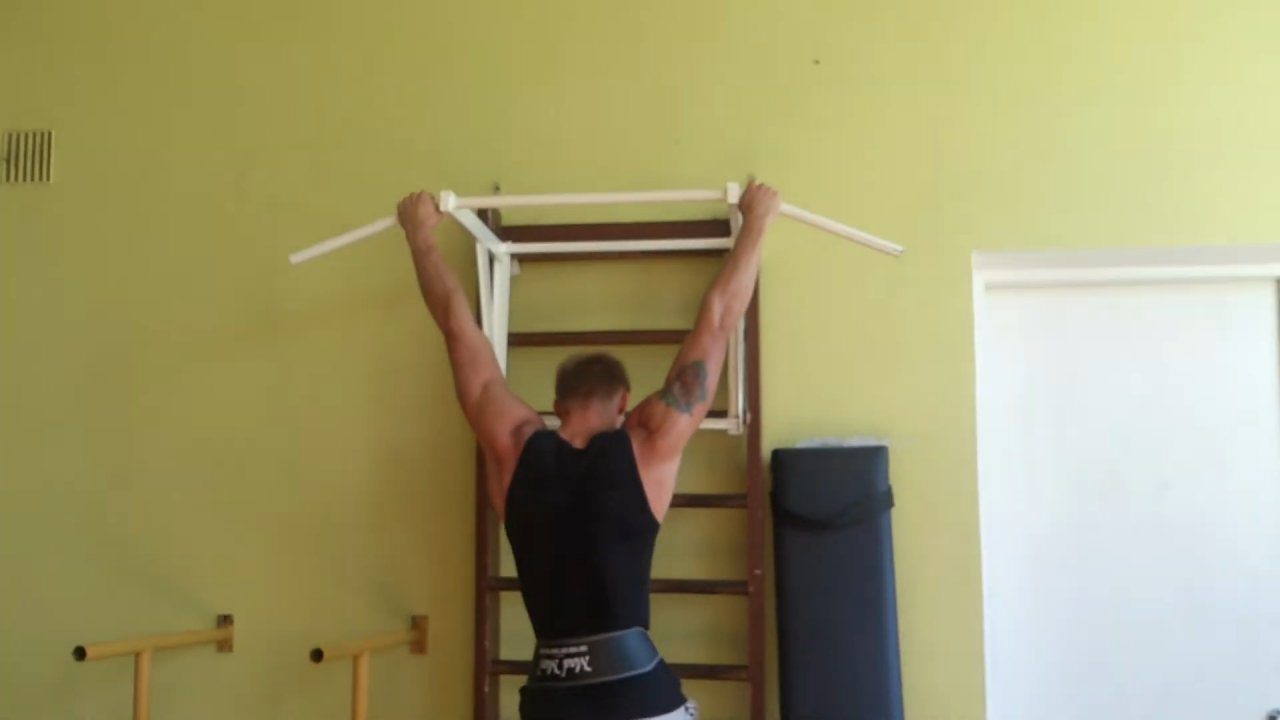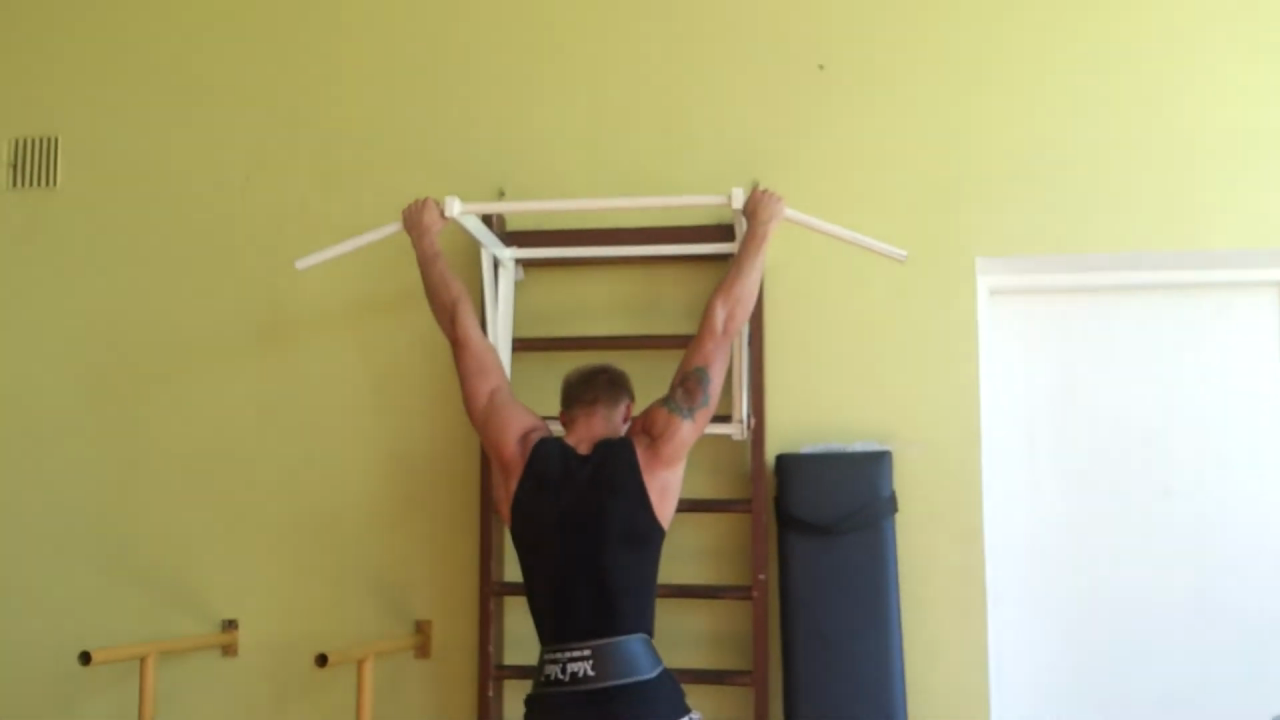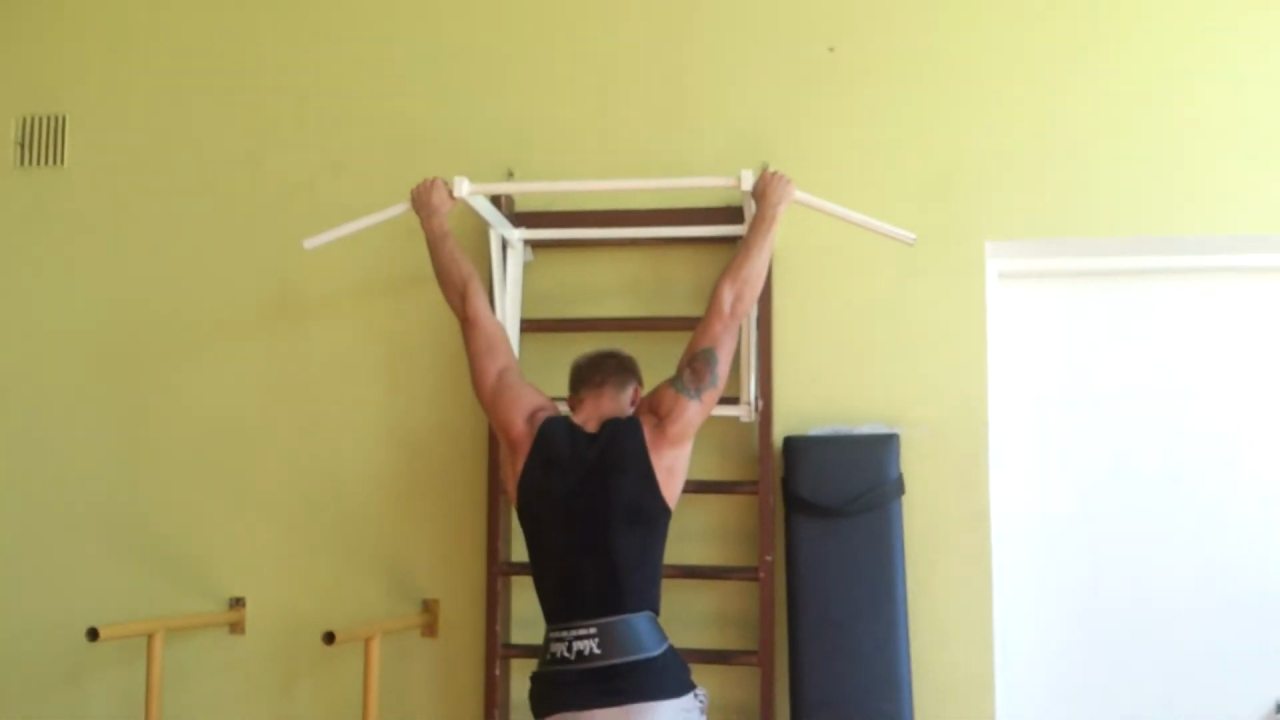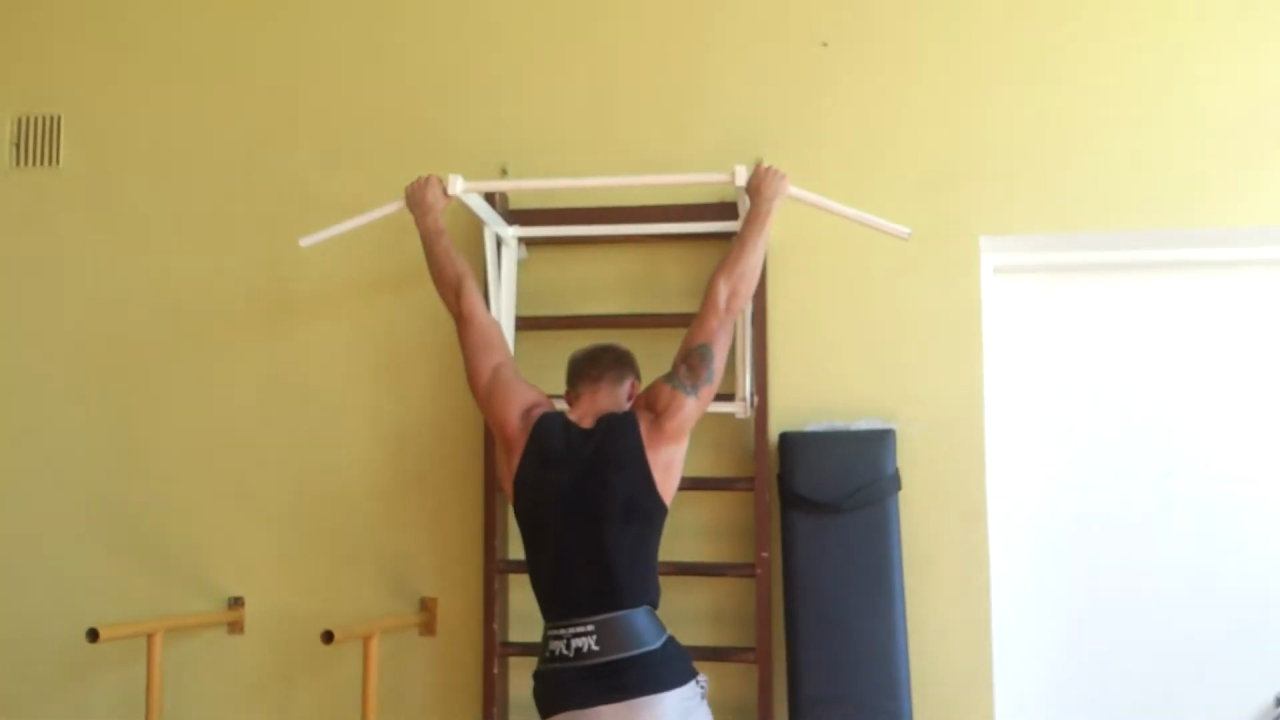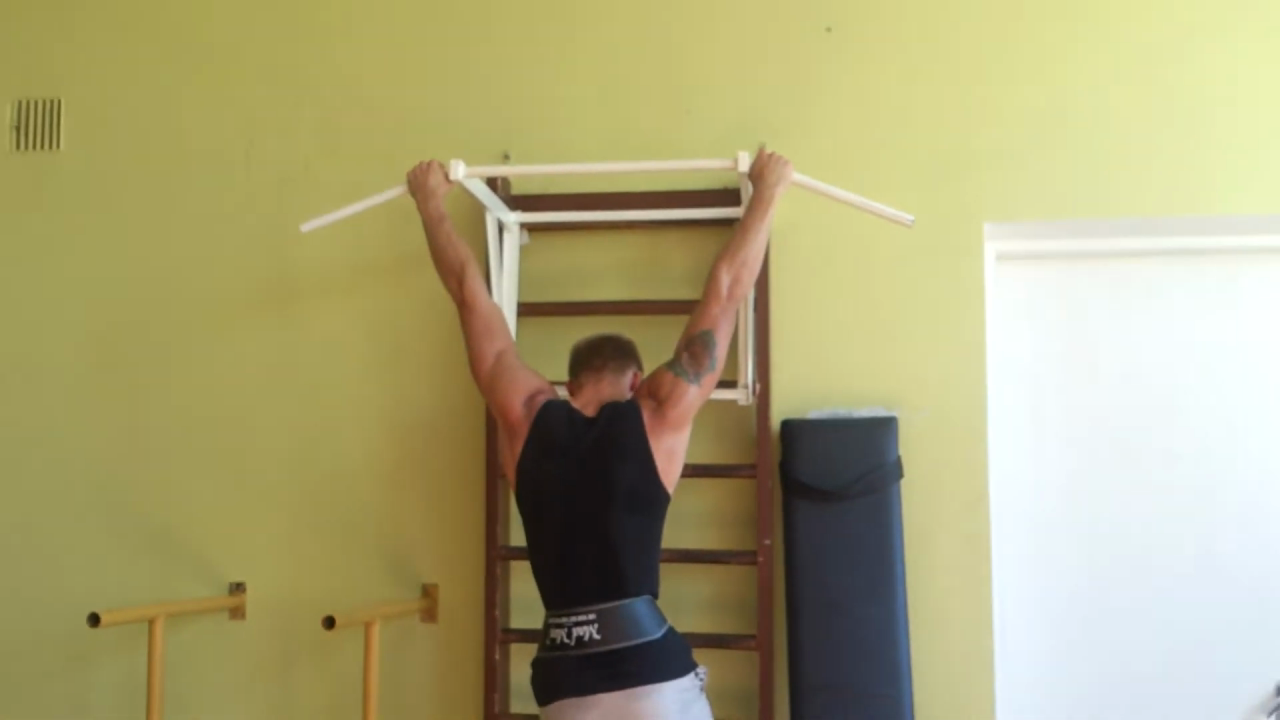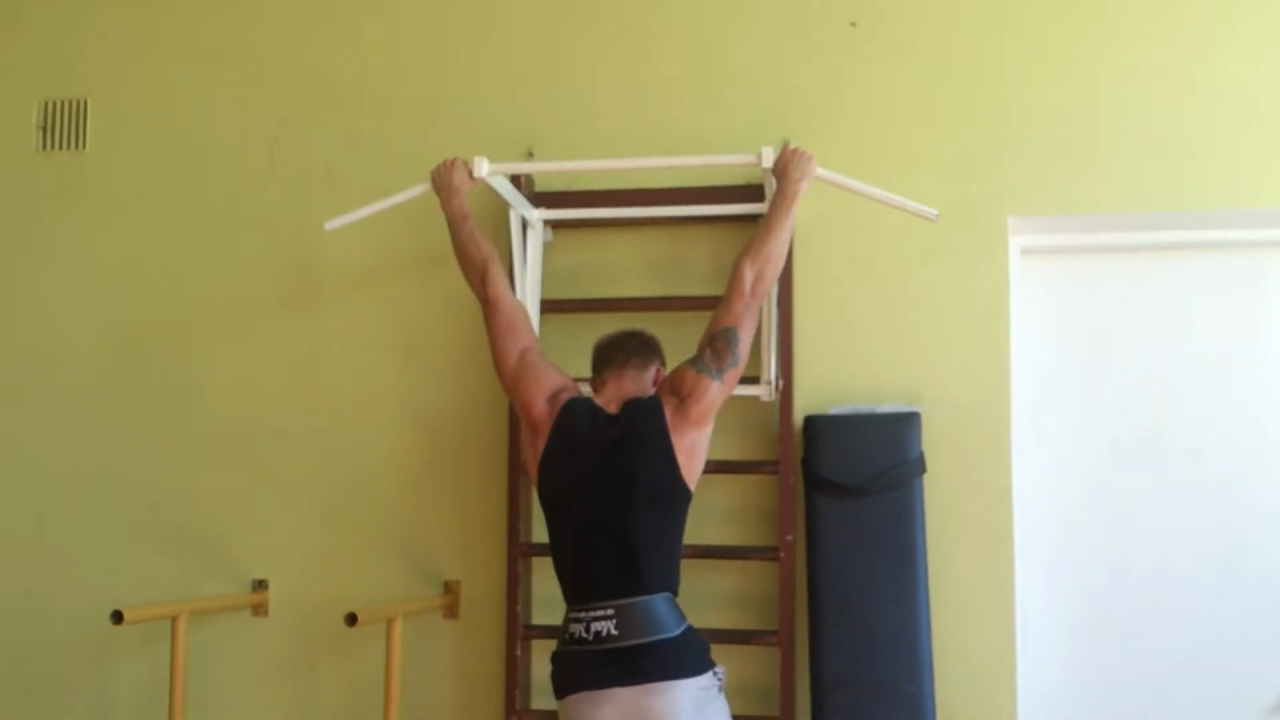
dt=0.3s
person 1, frame 1
left shoulder: (512, 449)
right shoulder: (649, 448)
left elbow: (459, 326)
right elbow: (716, 321)
left wrist: (420, 234)
right wrist: (756, 221)
person 1, frame 2
left shoulder: (520, 455)
right shoulder: (653, 454)
left elbow: (464, 331)
right elbow: (720, 327)
left wrist: (425, 240)
right wrist: (760, 227)
person 1, frame 3
left shoulder: (527, 436)
right shoulder: (660, 435)
left elbow: (474, 311)
right elbow: (727, 309)
left wrist: (434, 221)
right wrist: (769, 208)
person 1, frame 4
left shoulder: (523, 431)
right shoulder: (656, 430)
left elbow: (468, 307)
right elbow: (723, 305)
left wrist: (428, 218)
right wrist: (764, 206)
person 1, frame 5
left shoulder: (526, 418)
right shoulder: (659, 416)
left elbow: (470, 293)
right elbow: (724, 292)
left wrist: (430, 203)
right wrist: (766, 191)
person 1, frame 6
left shoulder: (548, 413)
right shoulder: (680, 412)
left elbow: (493, 291)
right elbow: (748, 289)
left wrist: (454, 201)
right wrist: (790, 188)
